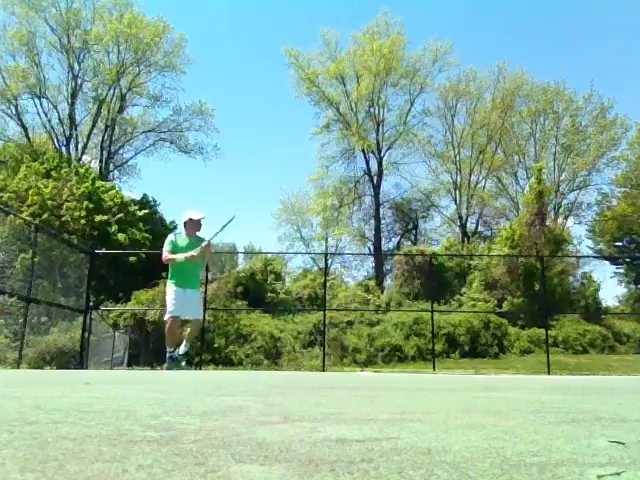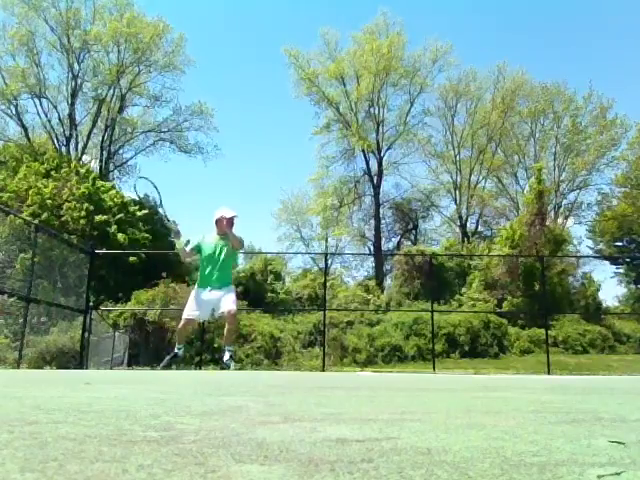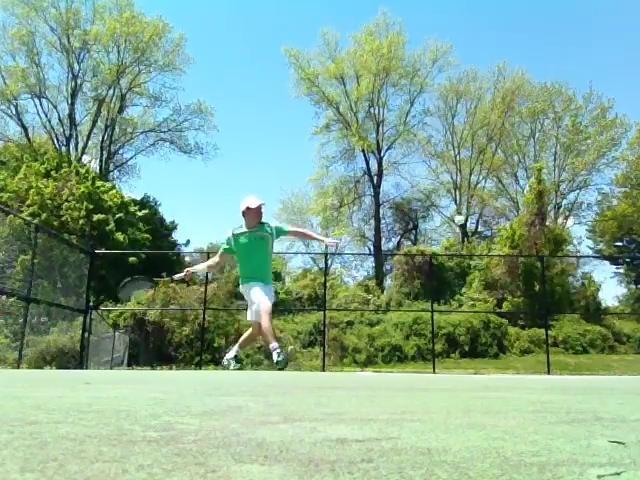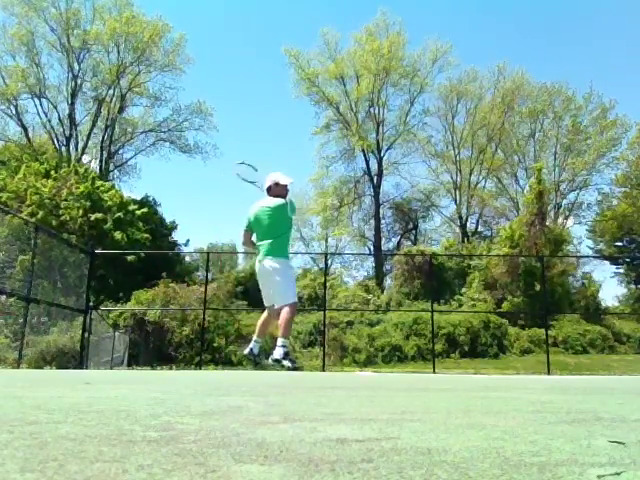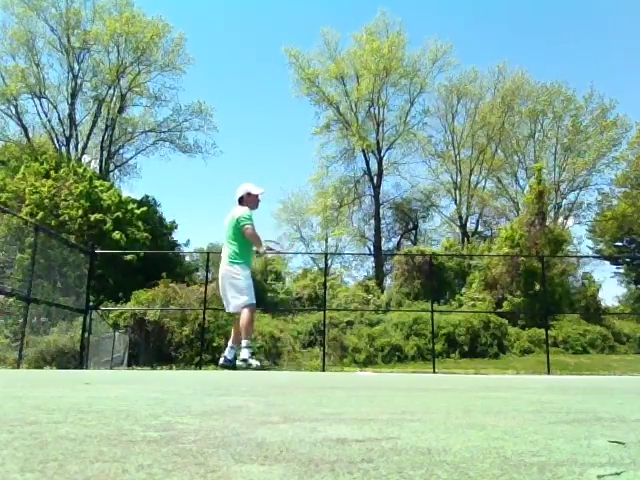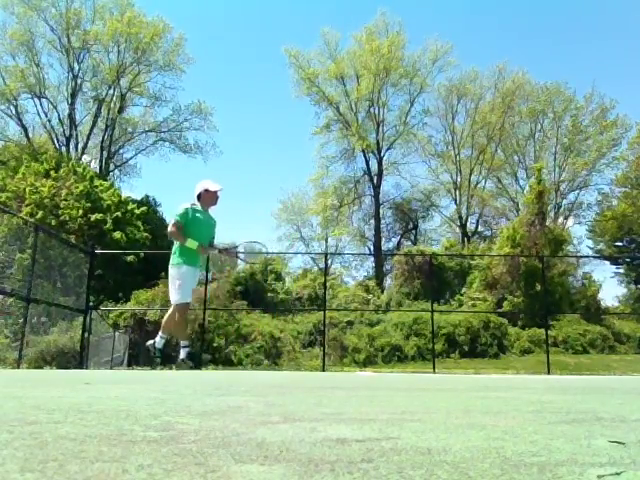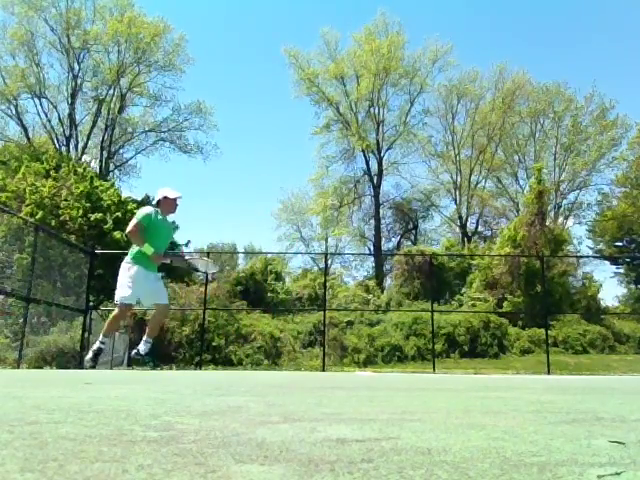
dt=0.5s
person 1, frame 1
left shoulder: (201, 241)
right shoulder: (173, 237)
left elbow: (209, 260)
right elbow: (165, 258)
left wrist: (207, 250)
right wrist: (185, 256)
left hip: (194, 289)
right hip: (176, 286)
left knee: (197, 323)
right knee: (172, 320)
left ankle: (182, 351)
right ankle: (170, 354)
person 1, frame 2
left shoulder: (234, 240)
right shoulder: (203, 240)
left elbow: (239, 246)
left wrist: (227, 230)
left hip: (224, 289)
right hip: (202, 289)
left knee: (231, 314)
right knee: (186, 322)
left ankle: (228, 356)
right ankle: (177, 353)
person 1, frame 3
left shoulder: (269, 229)
right shoulder: (234, 236)
left elbow: (297, 232)
right elbow: (216, 262)
left wrist: (322, 239)
right wrist: (194, 269)
left hip: (267, 284)
right hip: (251, 284)
left knee: (257, 327)
right knee: (265, 310)
left ankle: (231, 356)
right ankle: (277, 353)
person 1, frame 4
left shoulder: (253, 210)
right shoulder: (285, 204)
left elbow: (246, 241)
right elbow: (291, 213)
left hip: (262, 263)
right hip: (278, 262)
left knee: (272, 308)
right knee: (289, 305)
left ankle: (254, 347)
right ankle: (280, 352)
person 1, frame 5
left shoulder: (234, 215)
right shoulder: (243, 212)
right elbow: (253, 237)
left wrist: (253, 249)
right wrist: (260, 249)
left hip: (230, 268)
right hip: (236, 268)
left knee: (242, 312)
right knee: (247, 308)
left ankle: (229, 356)
right ankle: (246, 354)
person 1, frame 6
left shoulder: (211, 221)
right shoulder: (187, 209)
left elbow: (209, 246)
right elbow: (172, 231)
left wrist: (220, 250)
right wrist: (196, 245)
left hip: (196, 267)
right hip: (181, 265)
left knee: (178, 308)
right knee: (183, 308)
left ankle: (158, 343)
right ankle: (184, 352)
person 1, frame 7
left shoulder: (169, 227)
right shoulder: (148, 212)
right elbow: (130, 231)
left wrist: (174, 258)
right wrist: (150, 252)
left hip: (152, 272)
right hip: (135, 267)
left knee: (163, 309)
right knee: (123, 308)
left ankle: (142, 350)
right ankle: (98, 347)
